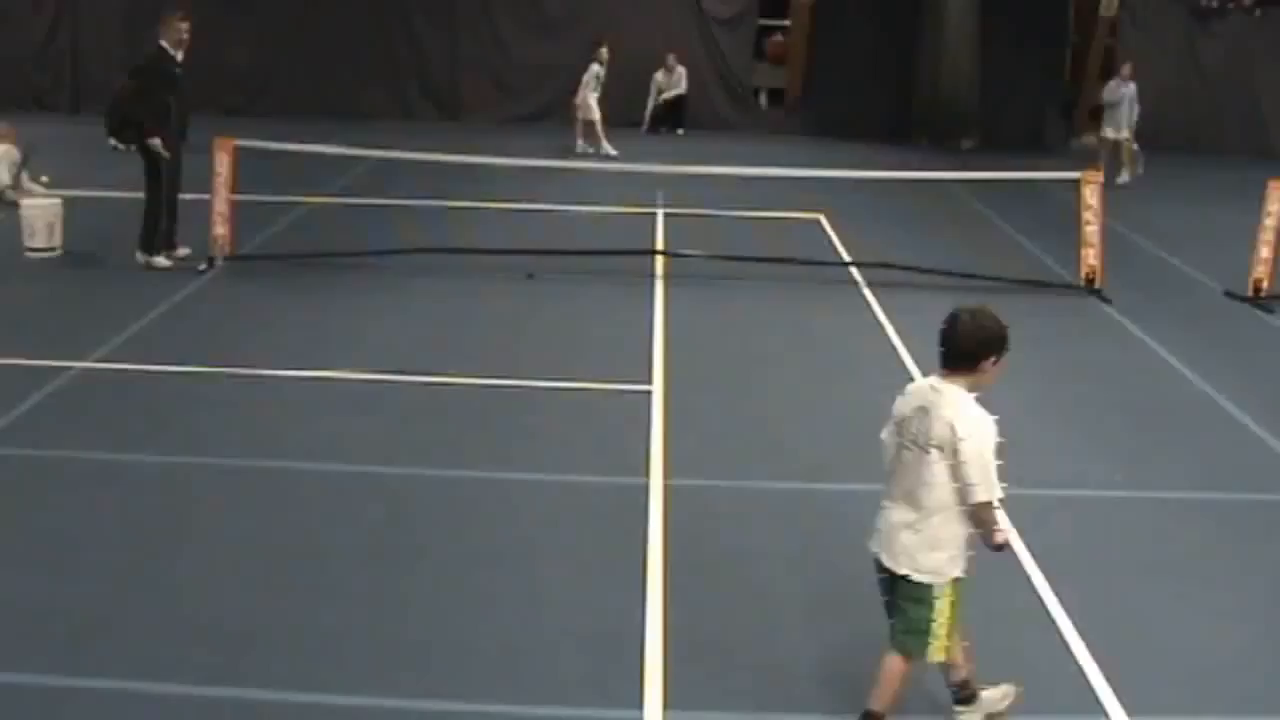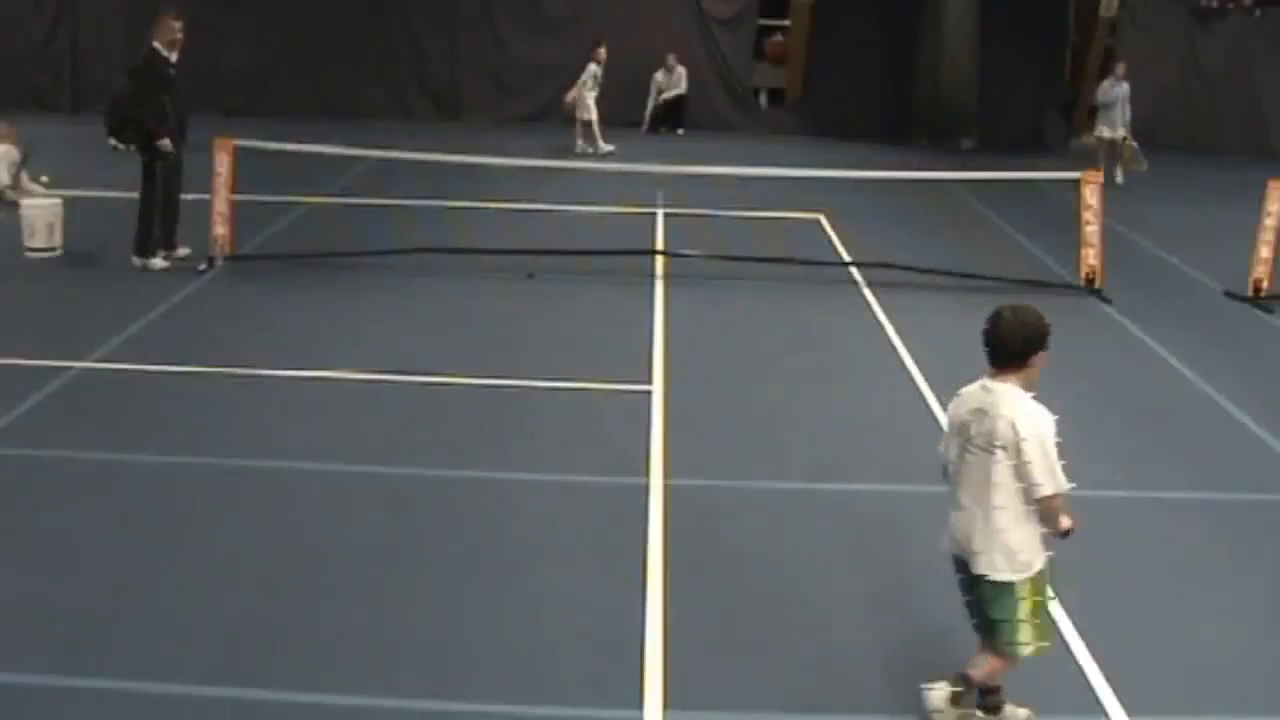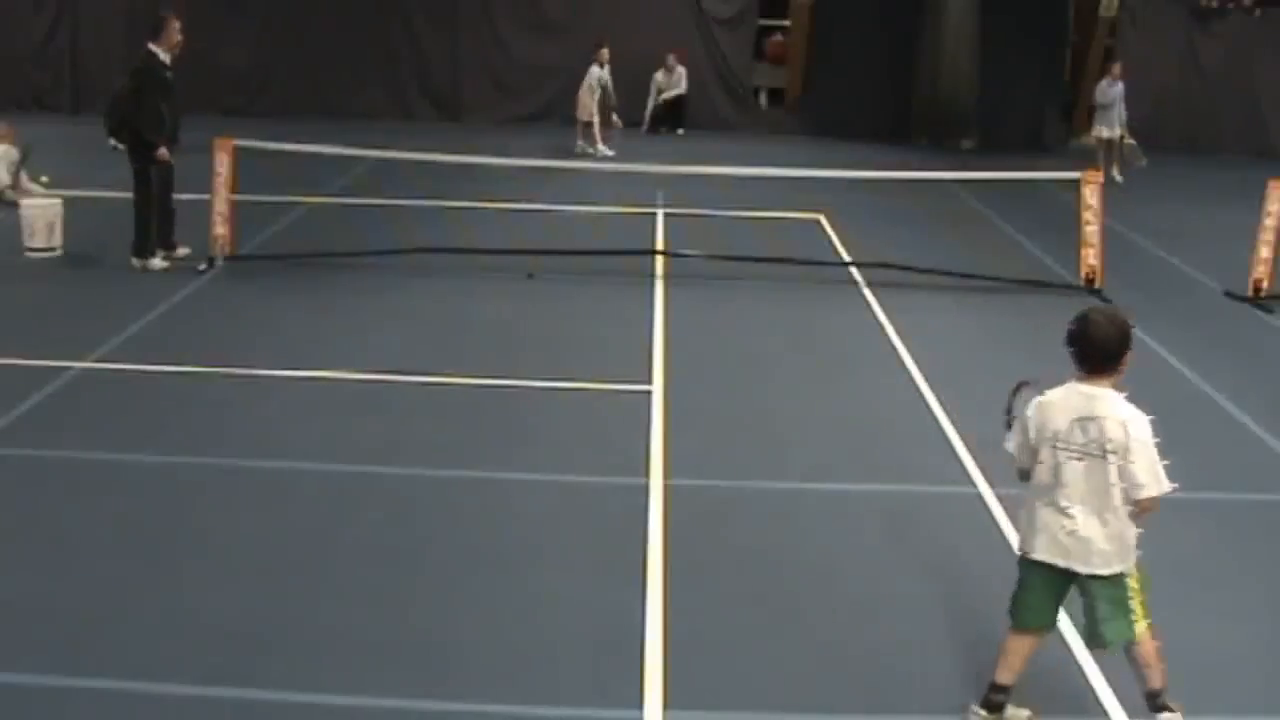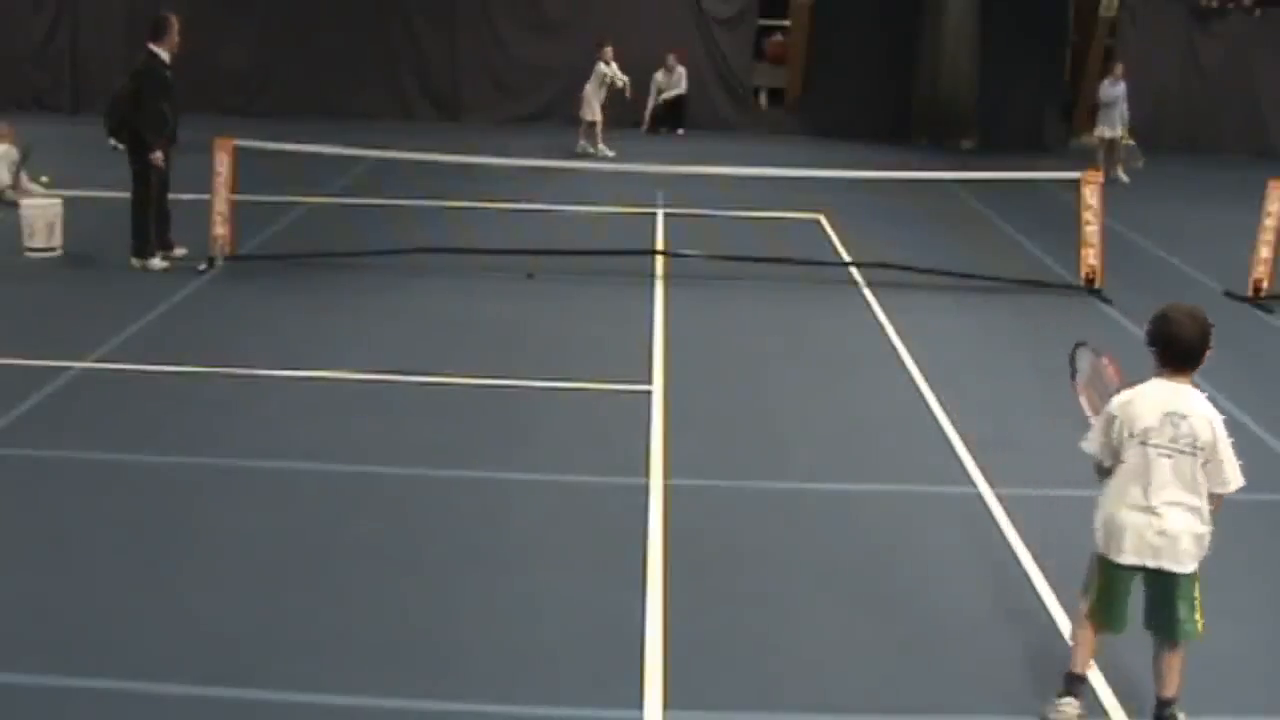
dt=0.3s
person 1, frame 1
left shoulder: (910, 395)
right shoulder: (972, 421)
right elbow: (979, 502)
right wrist: (994, 533)
left hip: (894, 536)
right hip: (932, 550)
left knee: (939, 626)
right knee: (910, 645)
person 1, frame 2
left shoulder: (962, 401)
right shoulder: (1031, 417)
right elbow: (1047, 496)
right wrist: (1061, 521)
left hip: (966, 537)
right hip: (1009, 547)
left knee: (996, 631)
right knee: (1018, 641)
person 1, frame 3
left shoulder: (1043, 406)
right shoulder: (1130, 421)
left elbow: (1024, 471)
right elbow: (1147, 500)
right wrist: (1127, 514)
left hip: (1046, 539)
right hip: (1105, 545)
left knee: (1025, 625)
right knee: (1136, 630)
person 1, frame 4
left shoulder: (1125, 403)
right shoulder: (1208, 417)
left elbow: (1103, 467)
right elbow: (1220, 493)
left hip: (1121, 531)
right hip: (1179, 540)
left knee: (1092, 614)
right knee: (1171, 633)
person 2, frame 1
left shoulder: (175, 61)
right shoulder: (153, 62)
right elbow: (136, 100)
right wrist: (149, 134)
left hip: (172, 139)
right hip: (156, 140)
left knee: (170, 193)
right knee: (158, 194)
left ankle: (167, 244)
right ankle: (148, 250)
person 2, frame 2
left shoulder: (170, 62)
right shoulder: (149, 63)
right elbow: (140, 104)
right wrist: (157, 136)
left hip: (173, 139)
right hip: (157, 142)
left knee: (171, 194)
right knee: (153, 195)
left ankle: (167, 244)
right ankle: (143, 252)
person 2, frame 3
left shoulder: (162, 64)
right shoulder: (146, 67)
right elbow: (141, 111)
right wrist: (156, 144)
left hip: (162, 143)
right hip: (148, 146)
left knee: (165, 195)
right knee: (148, 197)
left ankle: (166, 244)
right ankle: (142, 253)
person 2, frame 4
left shoulder: (159, 64)
right shoulder: (148, 68)
right elbow: (142, 112)
right wrist: (152, 147)
left hip: (160, 143)
right hip: (147, 146)
left knee: (160, 195)
right knee: (146, 197)
left ankle: (163, 244)
right ankle: (142, 253)
